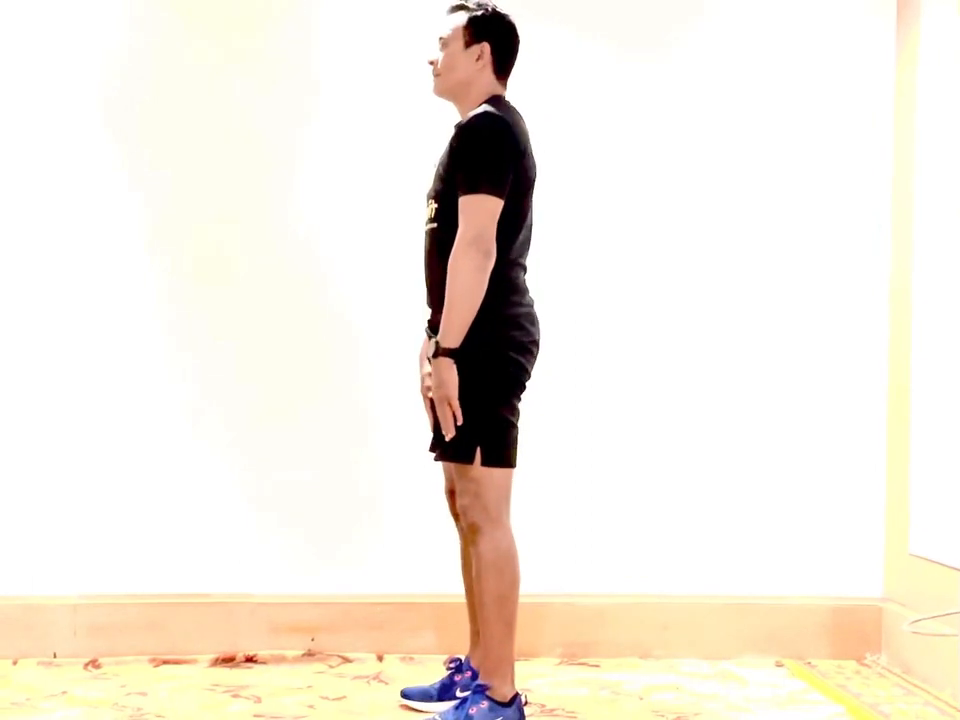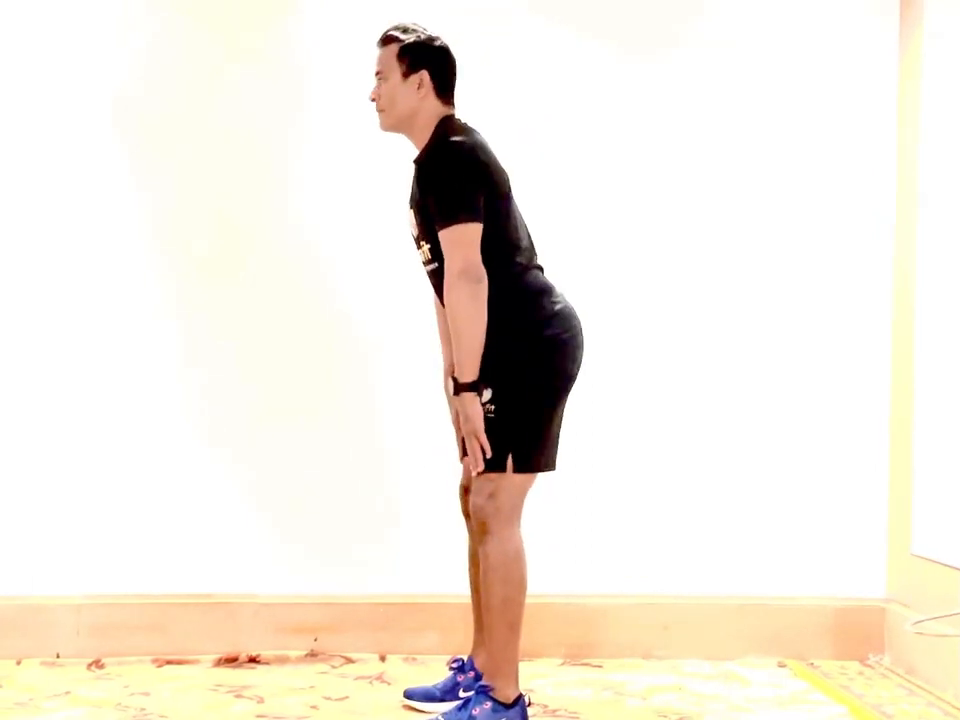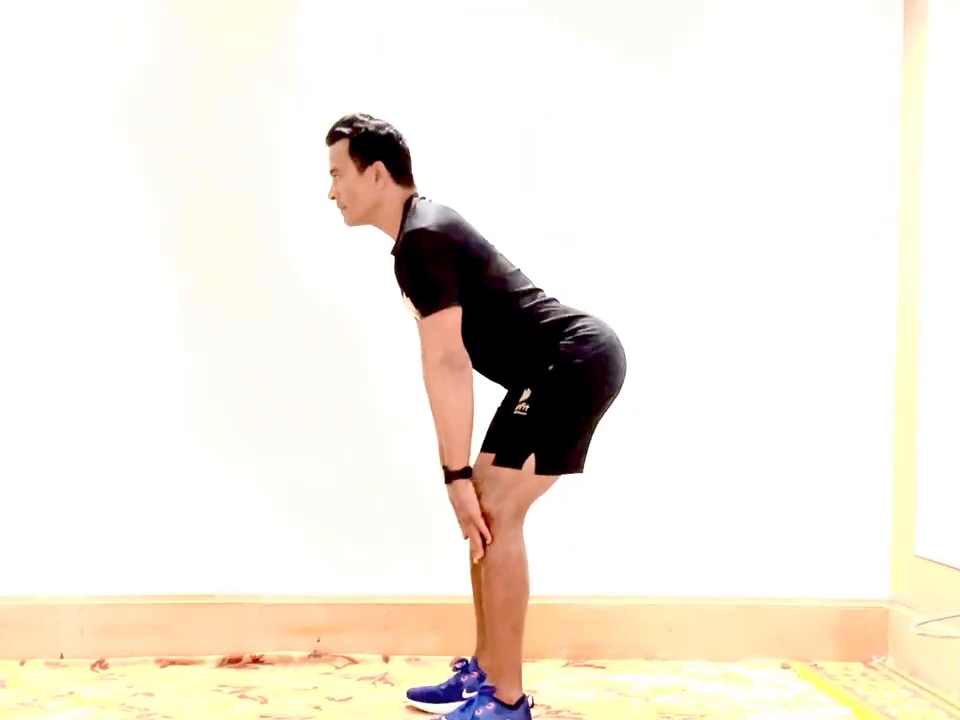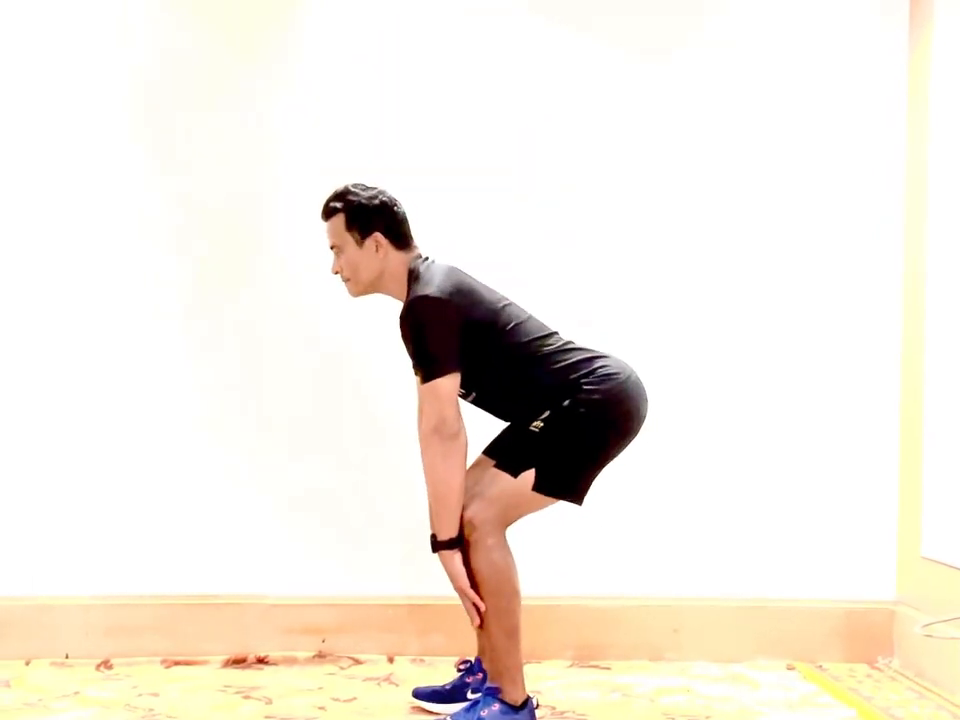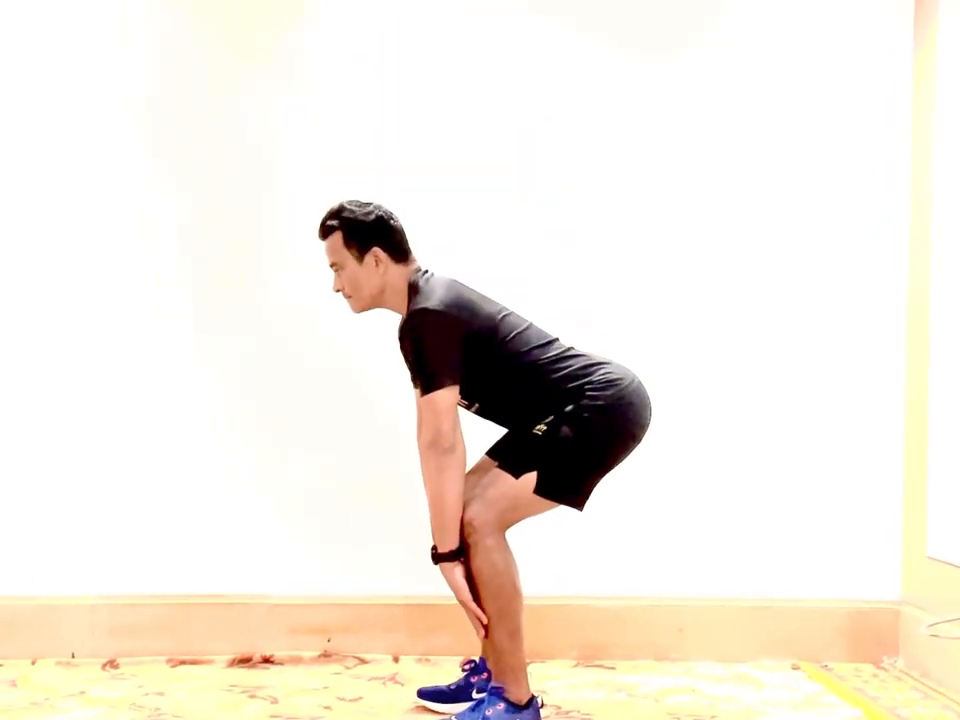
dt=0.7s
person 1, frame 1
left shoulder: (485, 127)
right shoulder: (484, 130)
left elbow: (477, 246)
left wrist: (447, 350)
right wrist: (441, 346)
left hip: (486, 345)
right hip: (474, 343)
left knee: (484, 512)
right knee: (465, 507)
person 1, frame 2
left shoulder: (449, 154)
right shoulder: (441, 156)
left elbow: (468, 277)
right elbow: (454, 282)
left wrist: (467, 386)
right wrist: (455, 376)
left hip: (531, 348)
right hip: (515, 348)
left knee: (494, 511)
right knee: (478, 504)
person 1, frame 3
left shoulder: (422, 240)
right shoulder: (423, 232)
left elbow: (447, 363)
right elbow: (448, 361)
left wrist: (457, 475)
right wrist: (461, 473)
left hip: (578, 363)
right hip: (568, 363)
left knee: (495, 511)
right knee: (485, 507)
person 1, frame 4
left shoulder: (428, 306)
right shoulder: (432, 290)
left elbow: (442, 432)
right elbow: (442, 427)
left wrist: (445, 544)
right wrist: (449, 532)
left hip: (600, 402)
right hip: (587, 398)
left knee: (479, 518)
right knee: (469, 508)
right ankle: (487, 673)
person 1, frame 5
left shoulder: (429, 319)
right shoulder: (433, 303)
left elbow: (439, 445)
right elbow: (442, 439)
left wrist: (447, 555)
right wrist: (450, 544)
left hip: (605, 407)
right hip: (590, 404)
left knee: (478, 520)
right knee: (468, 508)
right ankle: (491, 673)
